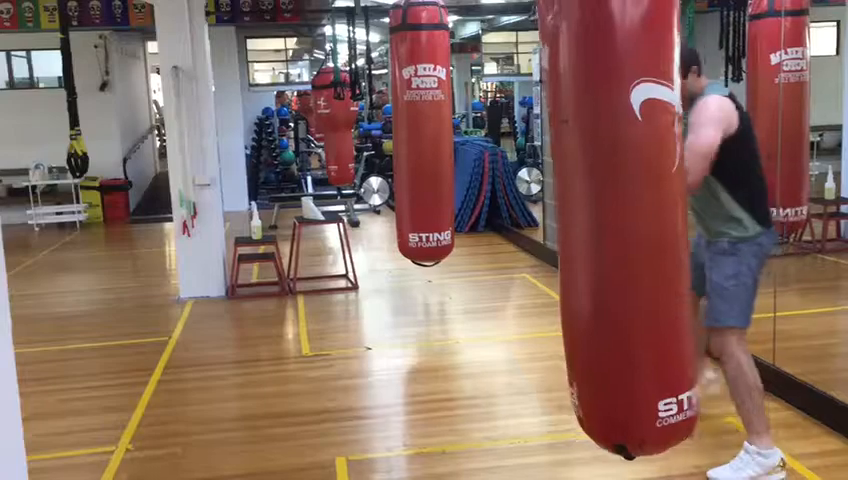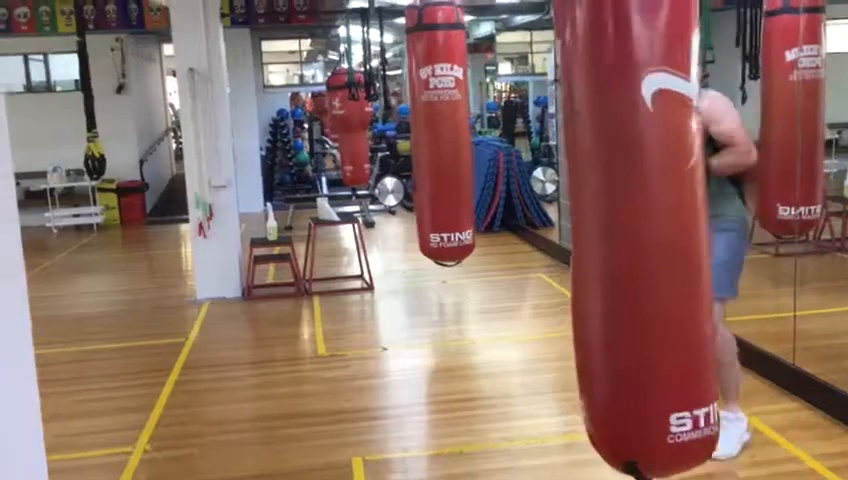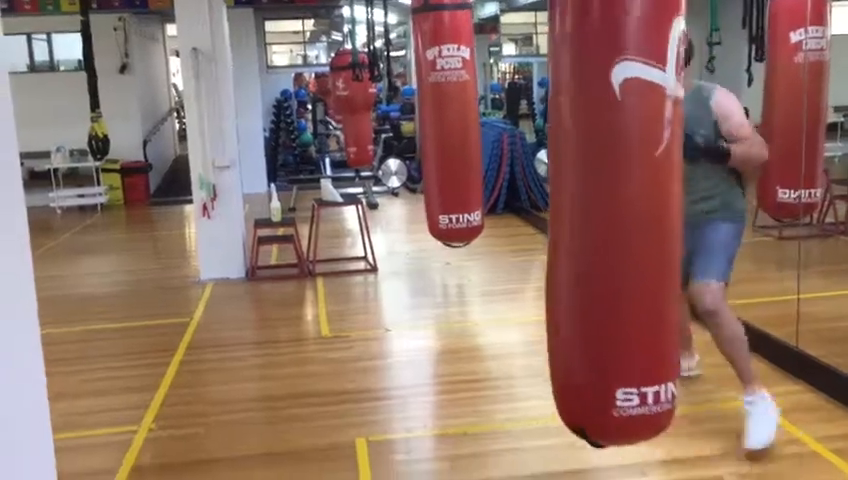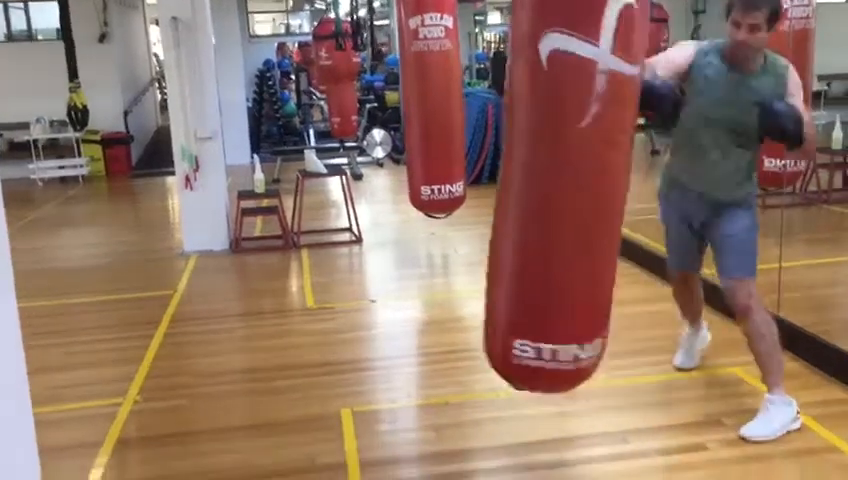
dt=0.5s
person 1, frame 1
left shoulder: (712, 106)
right shoulder: (702, 106)
left elbow: (689, 177)
left hip: (739, 239)
right hip: (716, 232)
left knee: (727, 340)
person 1, frame 2
left shoulder: (708, 103)
left elbow: (747, 154)
left wrist: (700, 168)
left hip: (722, 221)
left knee: (710, 315)
left ankle: (733, 416)
person 1, frame 3
left shoulder: (715, 100)
left elbow: (759, 153)
left wrist: (715, 150)
left hip: (719, 216)
right hip: (676, 219)
left knee: (708, 300)
left ankle: (757, 399)
right ankle: (684, 357)
person 1, frame 4
left shoulder: (783, 75)
right shoulder: (692, 56)
left elbow: (806, 136)
right elbow: (646, 74)
left wrist: (792, 128)
left hip: (735, 201)
right hip: (682, 192)
left knee: (742, 299)
right knee: (683, 279)
left ankle: (779, 402)
right ankle: (695, 333)
